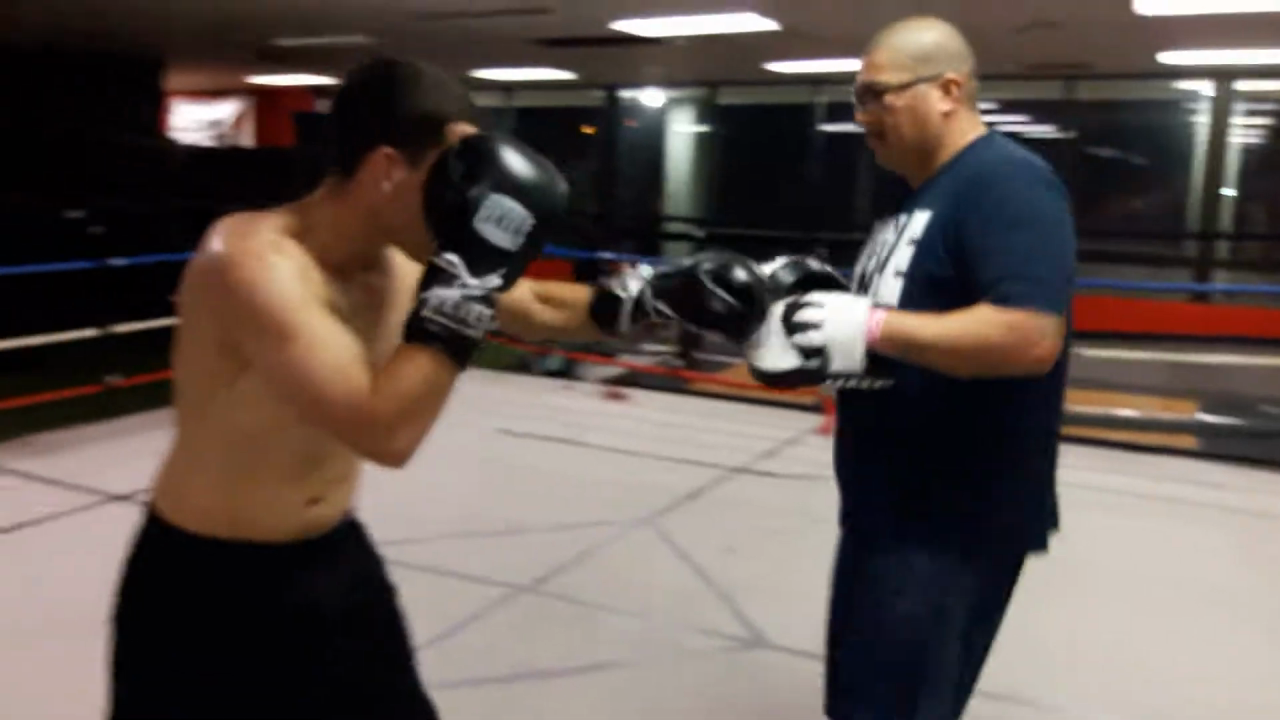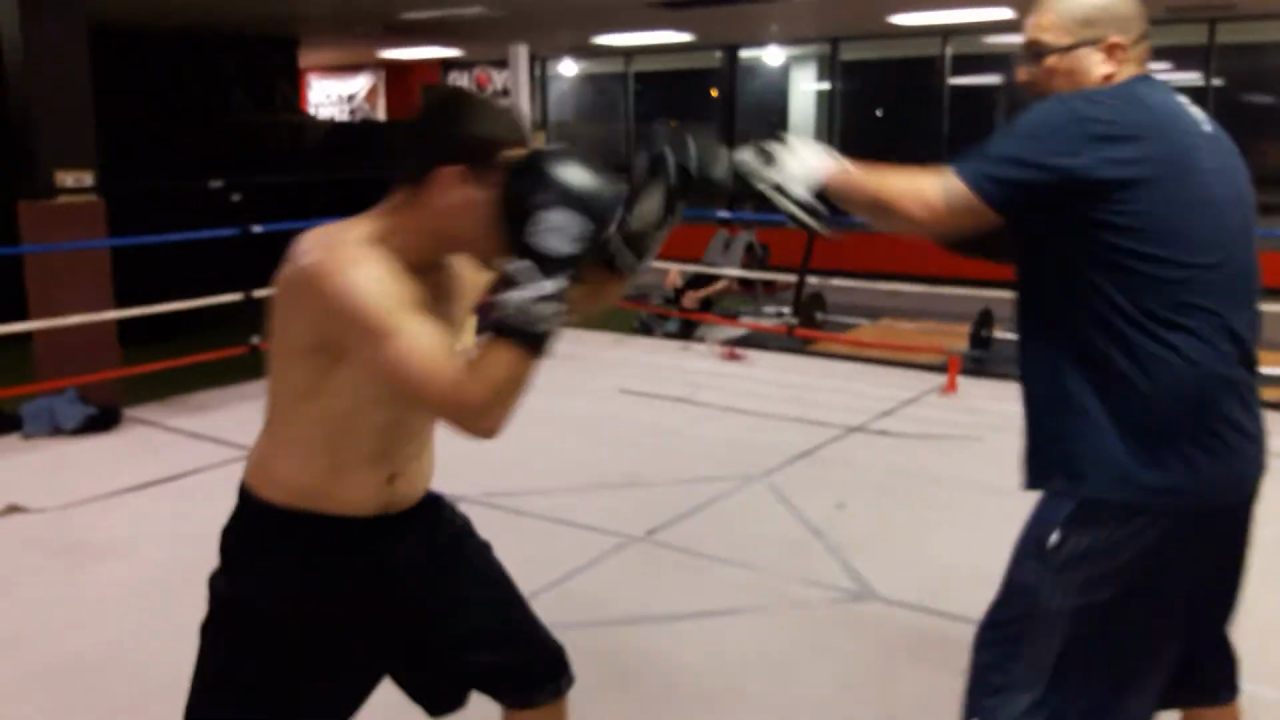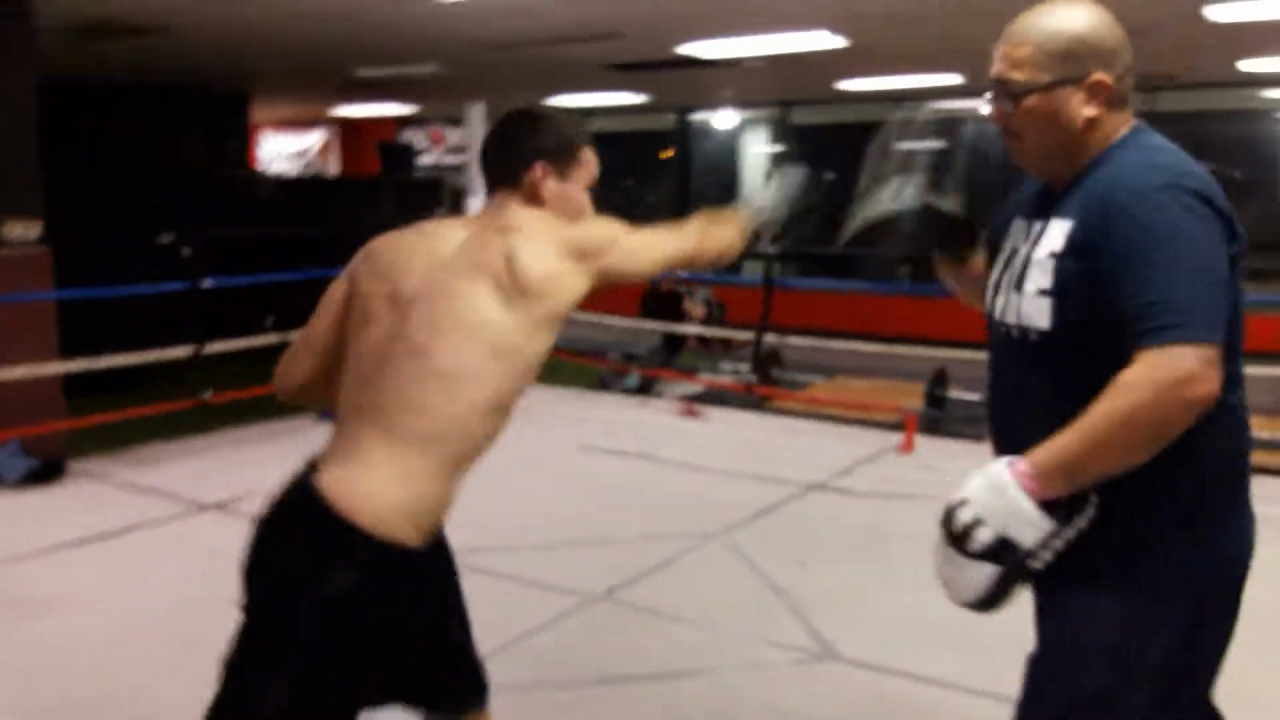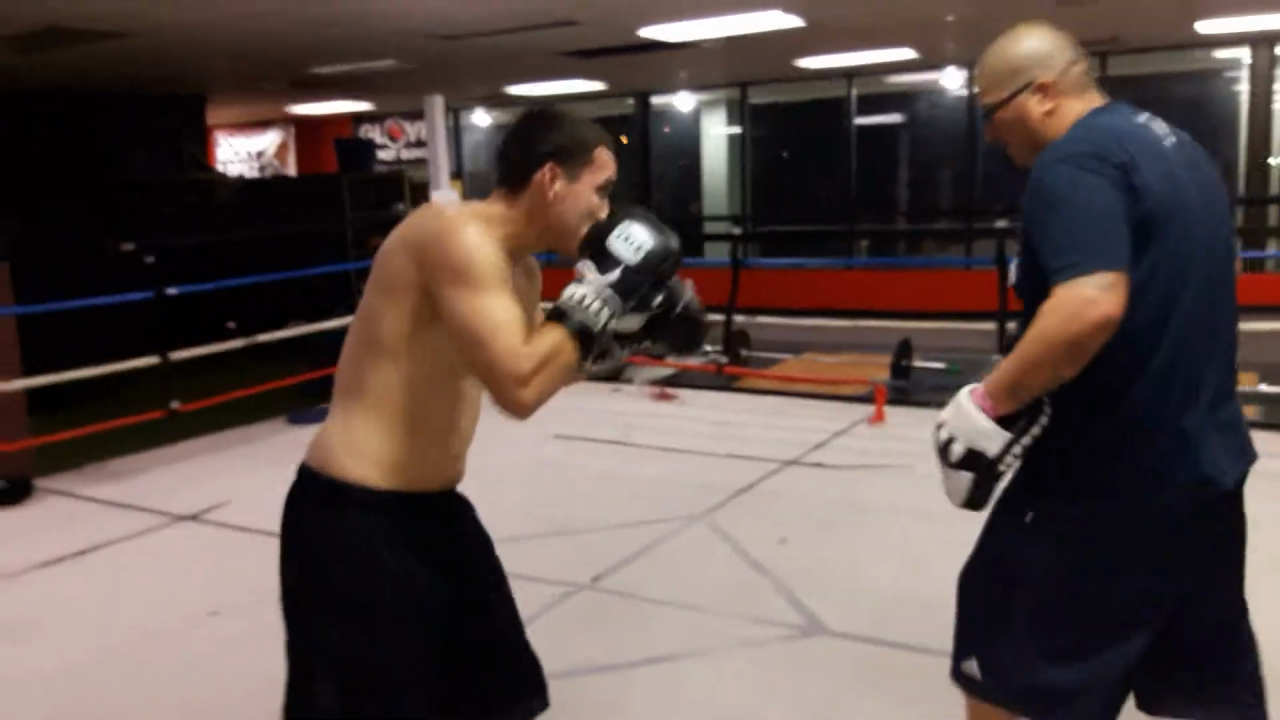
dt=0.7s
person 1, frame 1
left shoulder: (1003, 183)
right shoulder: (936, 188)
left elbow: (1027, 340)
left wrist: (871, 330)
right wrist: (829, 305)
left hip: (959, 514)
right hip: (902, 500)
person 1, frame 2
left shoulder: (1091, 121)
right shoulder: (1196, 134)
left elbow: (933, 205)
left wrist: (825, 175)
right wrist: (1038, 230)
left hip: (1138, 471)
right hip: (1215, 456)
right knee: (1180, 647)
person 1, frame 3
left shoulder: (1158, 196)
right shoulder: (1048, 186)
left elbow: (1178, 377)
left wrist: (1023, 482)
left hip: (1153, 546)
right hip: (1103, 532)
person 1, frame 4
left shoulder: (1073, 163)
right shoulder: (1175, 148)
left elbow: (1091, 306)
left wrist: (989, 403)
left hip: (1109, 468)
right hip: (1203, 452)
left knee: (1002, 624)
right knee: (1209, 662)
person 2, frame 1
left shoulder: (401, 256)
right shoulder: (251, 259)
left elbow: (534, 312)
right elbow: (385, 434)
left wrist: (662, 291)
right wrist: (473, 270)
left hip: (331, 557)
right hip: (209, 583)
person 2, frame 2
left shoulder: (456, 253)
right shoulder: (339, 266)
left elbow: (591, 303)
right elbow: (477, 410)
left wrist: (626, 240)
right wrist: (543, 266)
left hip: (413, 527)
right hip: (294, 551)
person 2, frame 3
left shoulder: (389, 248)
right shoulder: (562, 246)
left elbow: (294, 378)
right elbow: (700, 240)
right wrist: (764, 205)
left hip: (352, 535)
right hip: (336, 559)
person 2, frame 4
left shoulder: (511, 259)
right shoulder: (452, 236)
left elbow: (527, 367)
right elbow: (520, 386)
left wrist: (628, 322)
right wrist: (603, 287)
left hip: (433, 512)
right hip: (354, 524)
